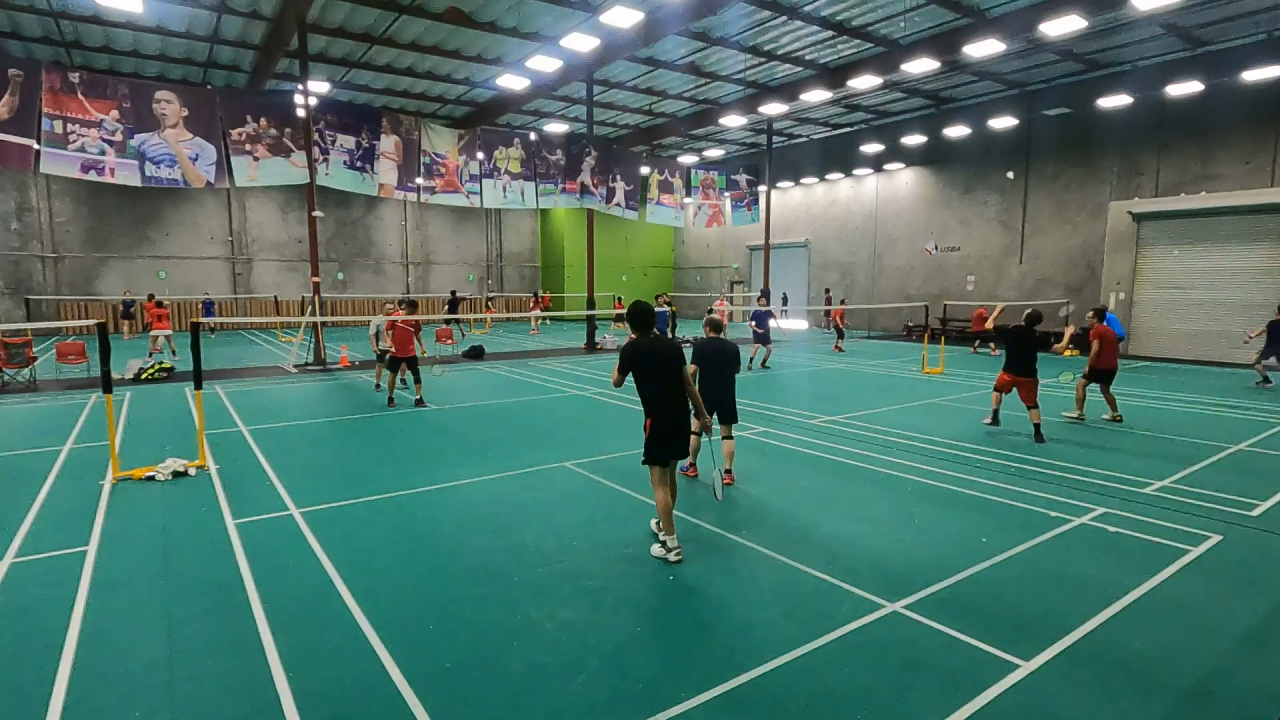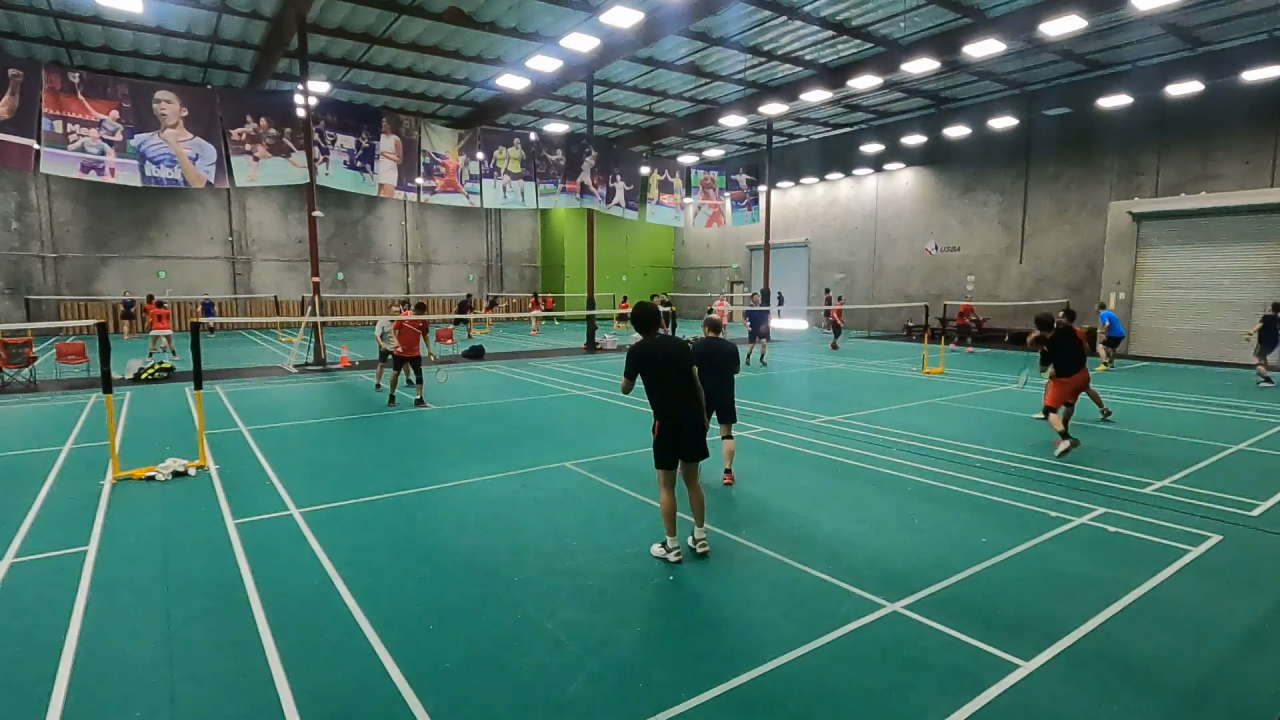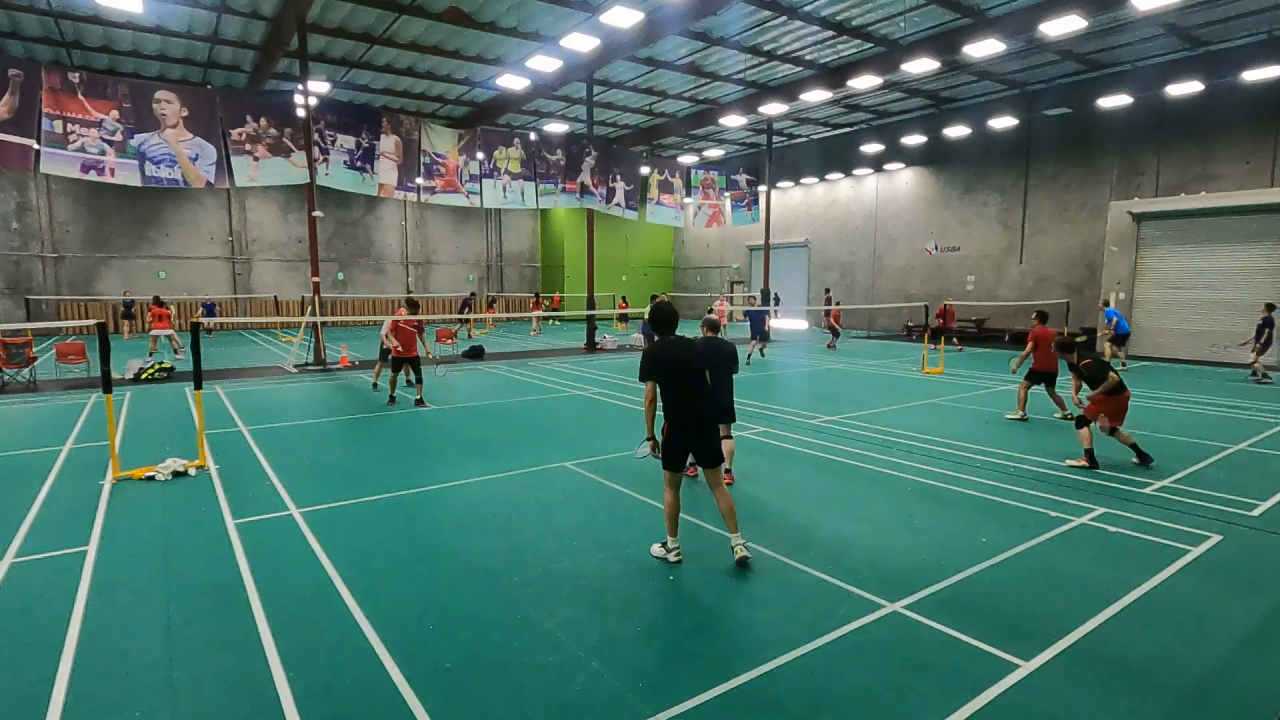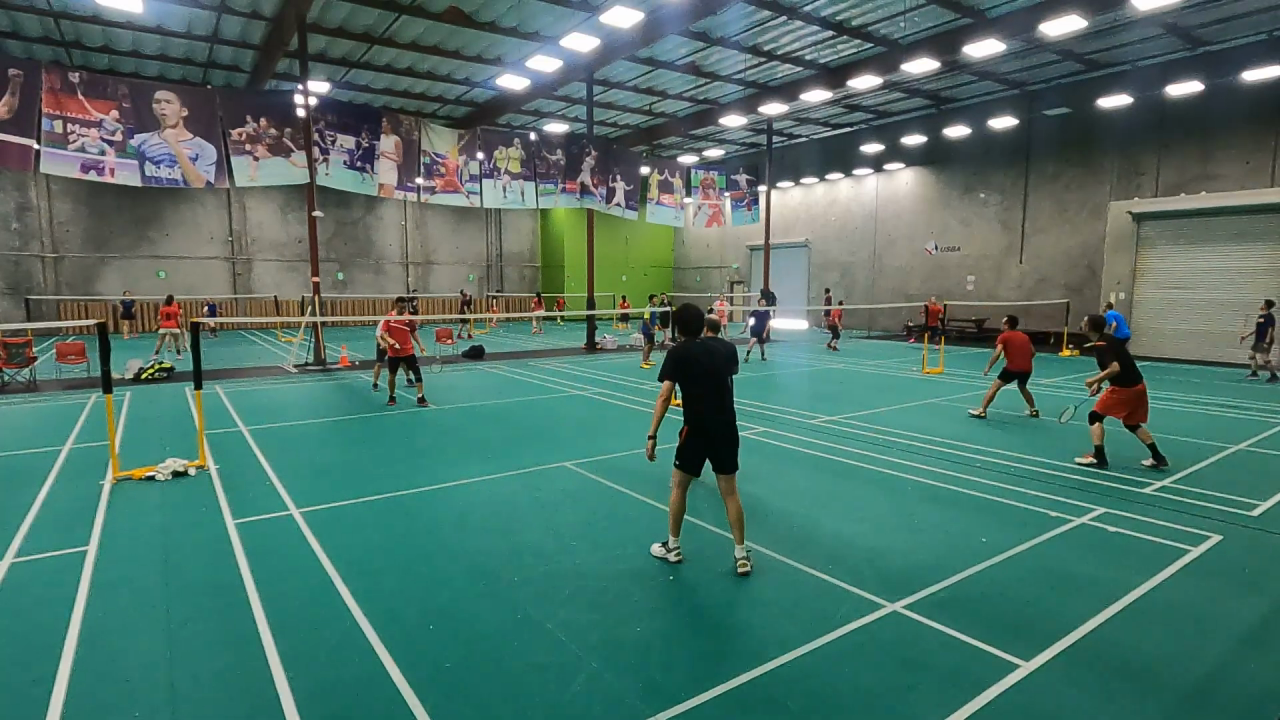
dt=0.3s
person 1, frame 1
left shoulder: (631, 348)
right shoulder: (672, 345)
left elbow: (616, 382)
right elbow: (688, 384)
right wrist: (703, 415)
left hip: (658, 420)
right hip: (681, 417)
left knee: (660, 483)
right knee: (669, 474)
left ankle: (671, 545)
right ankle: (664, 525)
person 1, frame 2
left shoulder: (637, 351)
right shoulder: (680, 344)
left elbow: (625, 388)
right elbow: (696, 384)
right wrist: (703, 415)
left hip: (668, 422)
right hip: (694, 417)
left knee: (666, 484)
right knee: (692, 479)
left ankle: (672, 546)
right ankle: (700, 537)
person 1, frame 3
left shoulder: (652, 352)
right shoulder: (695, 346)
left elbow: (650, 398)
right elbow: (707, 385)
left wrist: (650, 436)
left hip: (677, 425)
right hip: (706, 421)
left knee: (671, 487)
right knee: (717, 485)
left ankle: (672, 547)
right ankle: (738, 544)
person 1, frame 4
left shoulder: (678, 353)
right shoulder: (723, 348)
left elbow: (665, 396)
left wrist: (652, 435)
left hip: (696, 428)
right hip: (726, 426)
left knee: (679, 486)
right knee: (730, 492)
left ankle: (672, 547)
right ankle: (741, 556)
